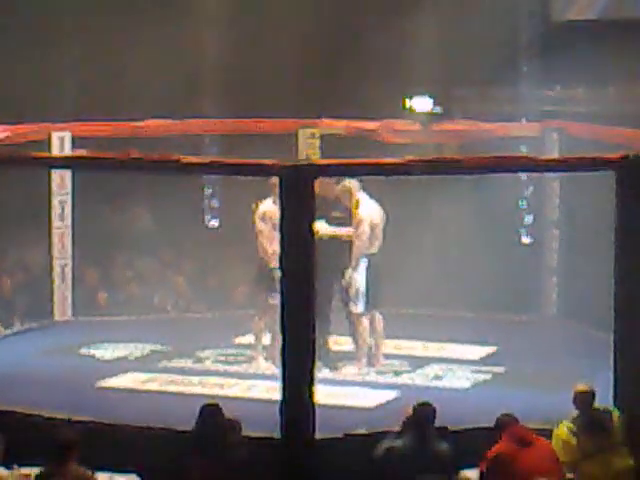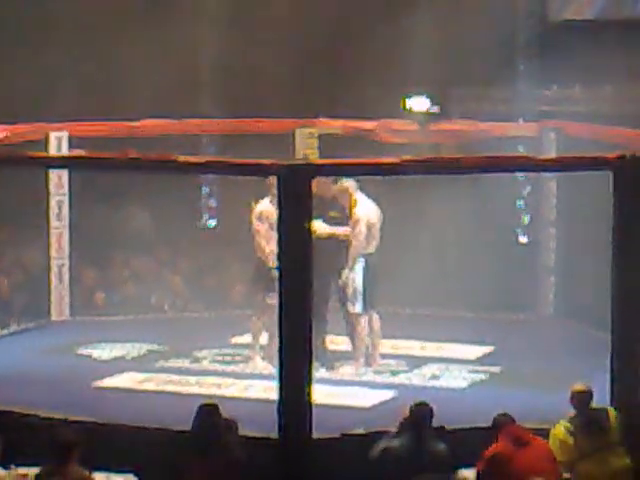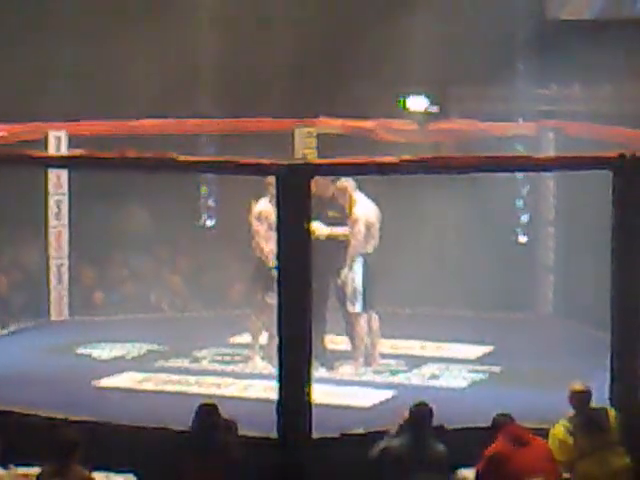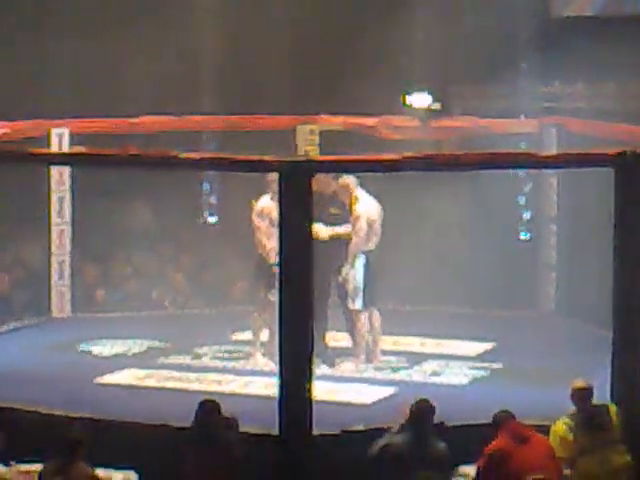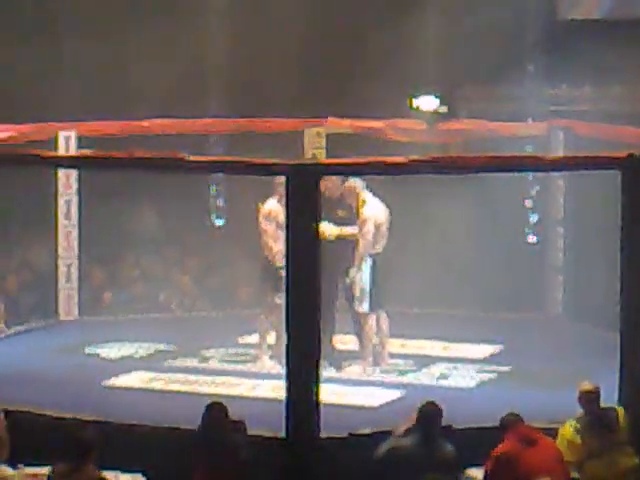
dt=0.1s
person 1, frame 1
left shoulder: (346, 202)
right shoulder: (315, 202)
left elbow: (355, 231)
left wrist: (331, 231)
right wrist: (314, 230)
left hip: (345, 263)
right hip: (322, 263)
right knee: (321, 307)
right ankle: (322, 351)
person 1, frame 2
left shoulder: (343, 202)
right shoulder: (312, 202)
left elbow: (353, 230)
left wrist: (329, 230)
right wrist: (312, 230)
left hip: (342, 263)
right hip: (319, 263)
right knee: (318, 306)
right ankle: (319, 351)
person 1, frame 3
left shoulder: (342, 201)
right shoulder: (311, 202)
left elbow: (352, 230)
left wrist: (328, 231)
right wrist: (311, 231)
left hip: (341, 262)
right hip: (318, 262)
right knee: (317, 306)
right ankle: (319, 351)
person 1, frame 4
left shoulder: (343, 198)
right shoulder: (312, 198)
left elbow: (353, 228)
left wrist: (330, 231)
right wrist: (313, 230)
left hip: (343, 259)
right hip: (319, 259)
right knee: (319, 303)
right ankle: (320, 348)
person 1, frame 5
left shoulder: (350, 201)
right shoulder: (319, 201)
left elbow: (360, 230)
right elbow: (317, 229)
left wrist: (337, 230)
right wrist: (319, 231)
left hip: (350, 261)
right hip: (326, 262)
right knee: (326, 306)
right ankle: (327, 352)
person 2, frame 1
left shoulder: (363, 211)
right shoulder: (376, 208)
left elbow: (360, 243)
left wrist: (351, 269)
left hip: (363, 262)
right hip: (374, 259)
left knee: (359, 312)
right knee: (373, 310)
left ankle: (361, 361)
right ankle: (377, 356)
person 2, frame 2
left shoulder: (360, 211)
right shoulder: (373, 207)
left elbow: (357, 243)
left wrist: (347, 268)
left hip: (360, 262)
right hip: (371, 260)
left knee: (358, 312)
right knee: (370, 310)
left ankle: (359, 361)
right ankle: (375, 356)
person 2, frame 3
left shoulder: (359, 211)
right shoulder: (371, 207)
left elbow: (356, 242)
left wrist: (346, 267)
left hip: (359, 262)
right hip: (370, 259)
left knee: (357, 312)
right knee: (369, 310)
left ankle: (359, 360)
right ankle: (374, 355)
person 2, frame 4
left shoulder: (360, 208)
right shoulder: (374, 204)
left elbow: (357, 239)
left wrist: (348, 265)
left hip: (361, 258)
right hip: (372, 256)
left knee: (359, 309)
right knee: (371, 307)
left ankle: (360, 357)
right ankle: (375, 352)
person 2, frame 5
left shoulder: (368, 211)
right shoulder: (380, 207)
left elbow: (365, 242)
left wrist: (355, 267)
left hip: (368, 261)
right hip: (379, 259)
left knee: (366, 312)
right knee: (378, 309)
left ankle: (367, 360)
right ankle: (383, 355)
person 3, frame 1
left shoulder: (280, 209)
right shoulder: (266, 209)
right elbow: (263, 241)
right wrist: (274, 266)
left hip: (280, 264)
right hip: (271, 265)
left knee: (277, 309)
right knee: (267, 309)
left ankle: (274, 352)
right ankle: (258, 353)
person 3, frame 2
left shoulder: (276, 208)
right shoulder: (263, 209)
right elbow: (261, 240)
right wrist: (272, 265)
left hip: (277, 263)
right hip: (268, 264)
left knee: (275, 308)
right knee: (264, 308)
left ankle: (271, 351)
right ankle: (255, 353)
person 3, frame 3
left shoulder: (275, 208)
right shoulder: (262, 208)
right elbow: (260, 240)
right wrist: (272, 264)
left hip: (276, 263)
right hip: (267, 264)
left knee: (274, 308)
right knee: (263, 308)
left ankle: (271, 351)
right ankle: (255, 352)
person 3, frame 4
left shoulder: (277, 205)
right shoulder: (263, 205)
right elbow: (261, 236)
right wrist: (273, 261)
left hip: (277, 259)
right hip: (268, 260)
left knee: (276, 304)
right knee: (265, 305)
left ankle: (272, 348)
right ankle: (256, 349)
person 3, frame 5
left shoulder: (284, 207)
right shoulder: (270, 208)
right elbow: (268, 239)
right wrist: (279, 264)
left hip: (284, 262)
right hip: (275, 263)
left knee: (283, 308)
right knee: (272, 307)
left ankle: (279, 351)
right ankle: (263, 352)
